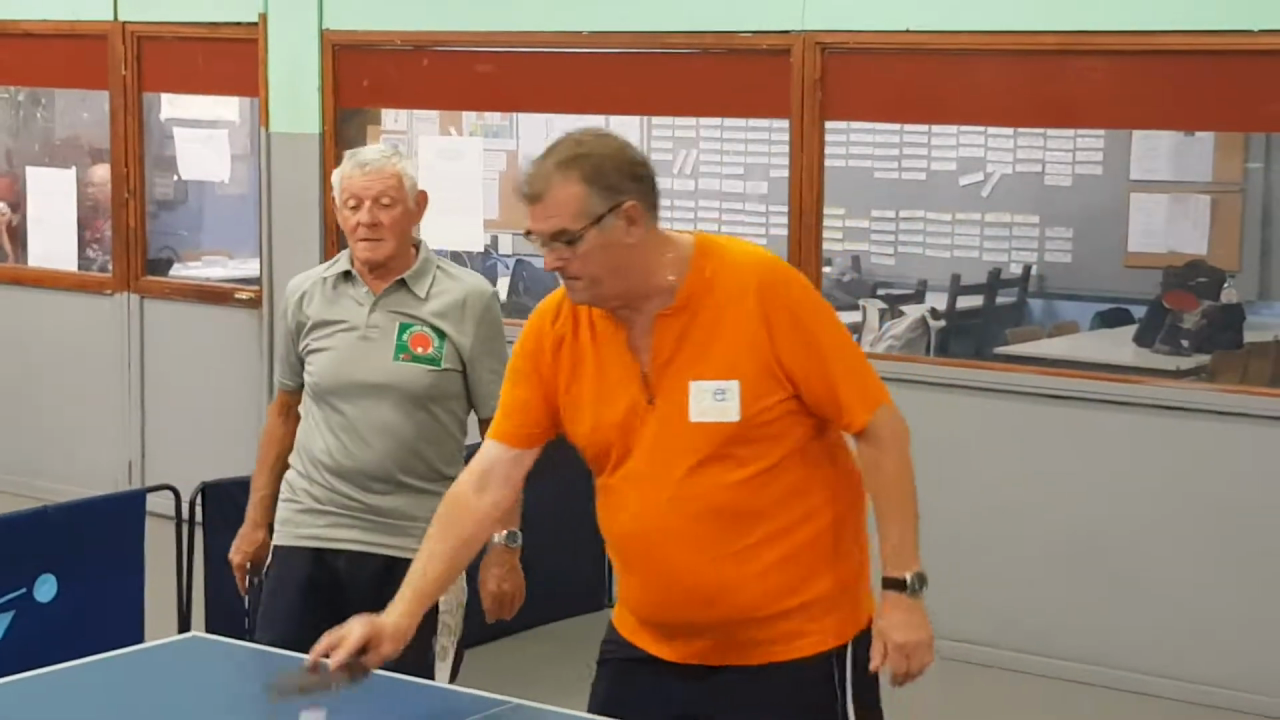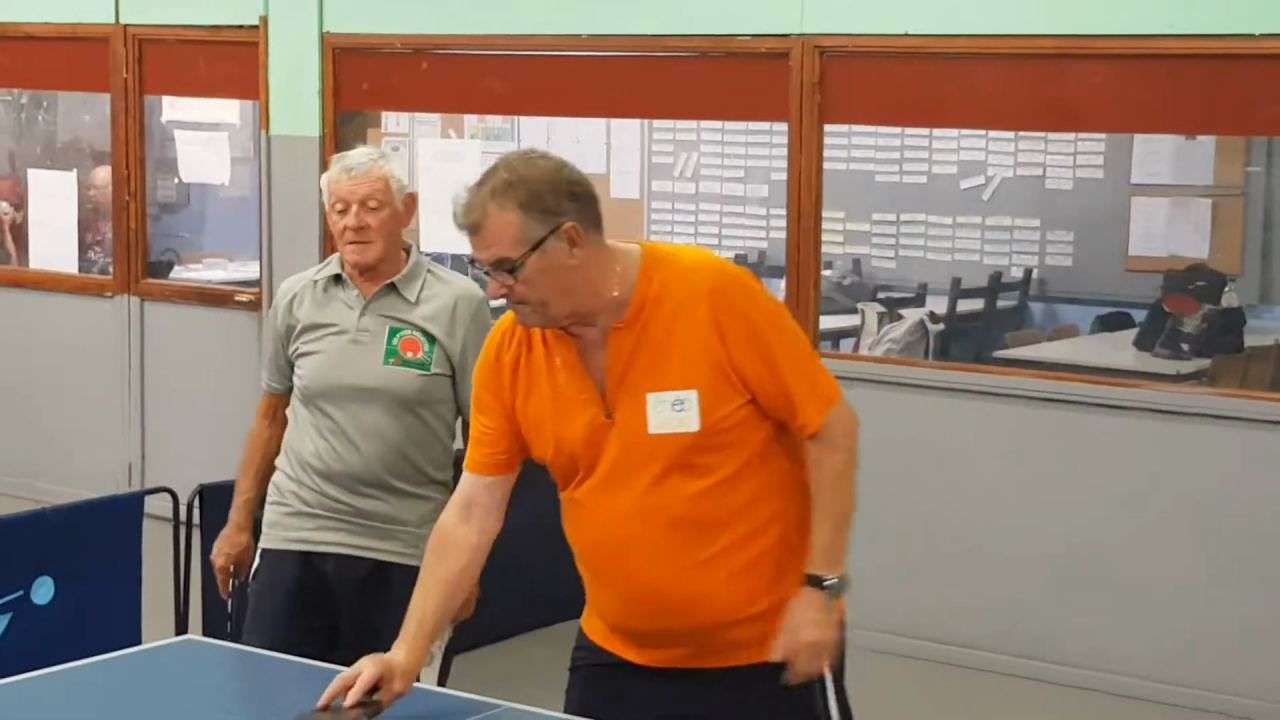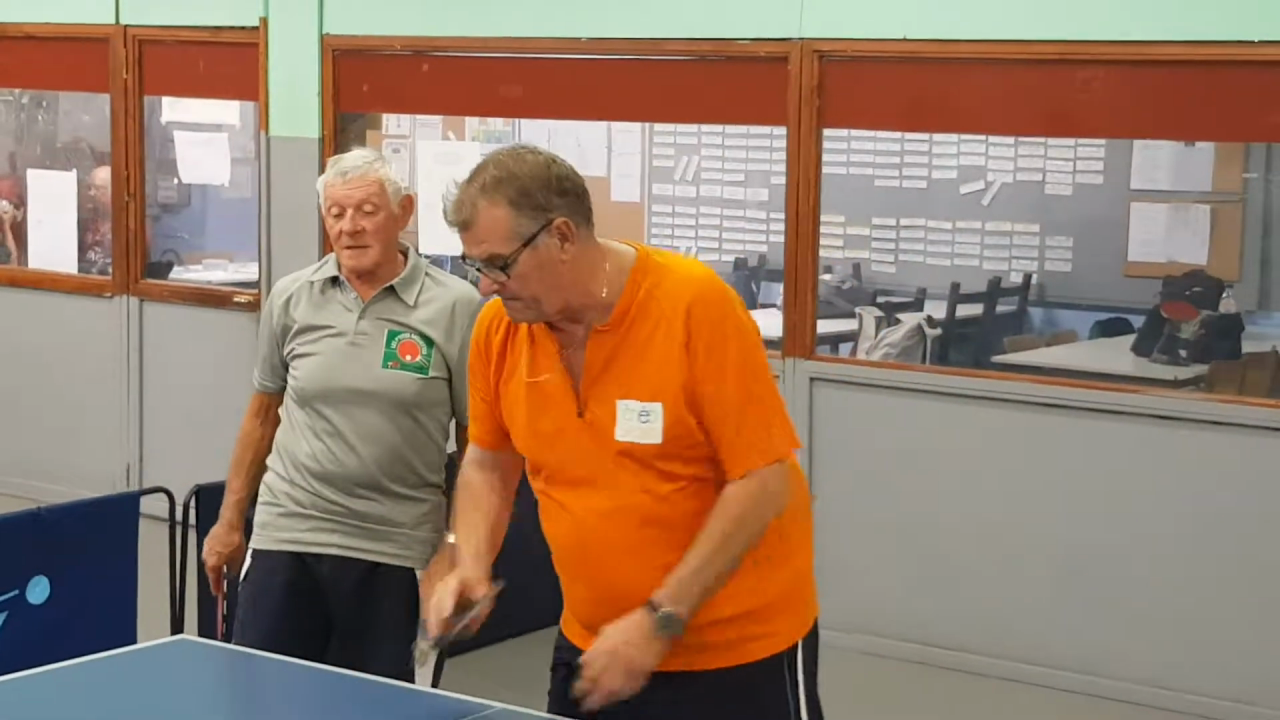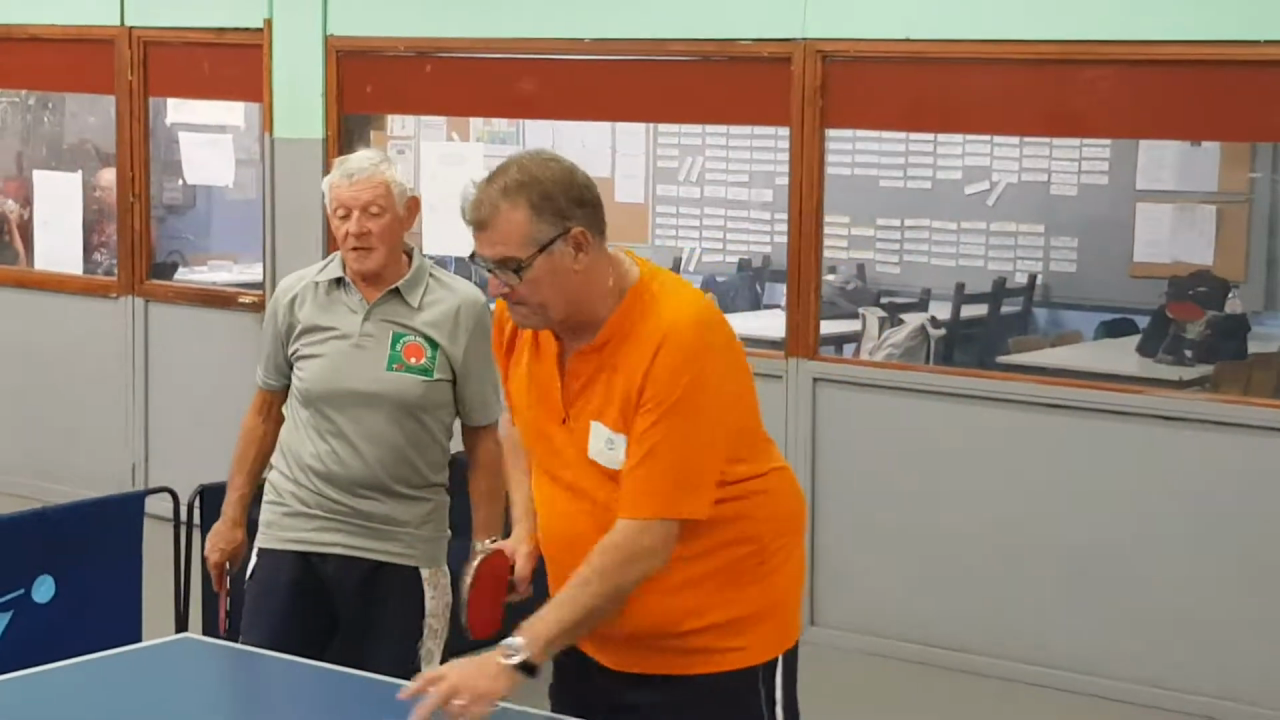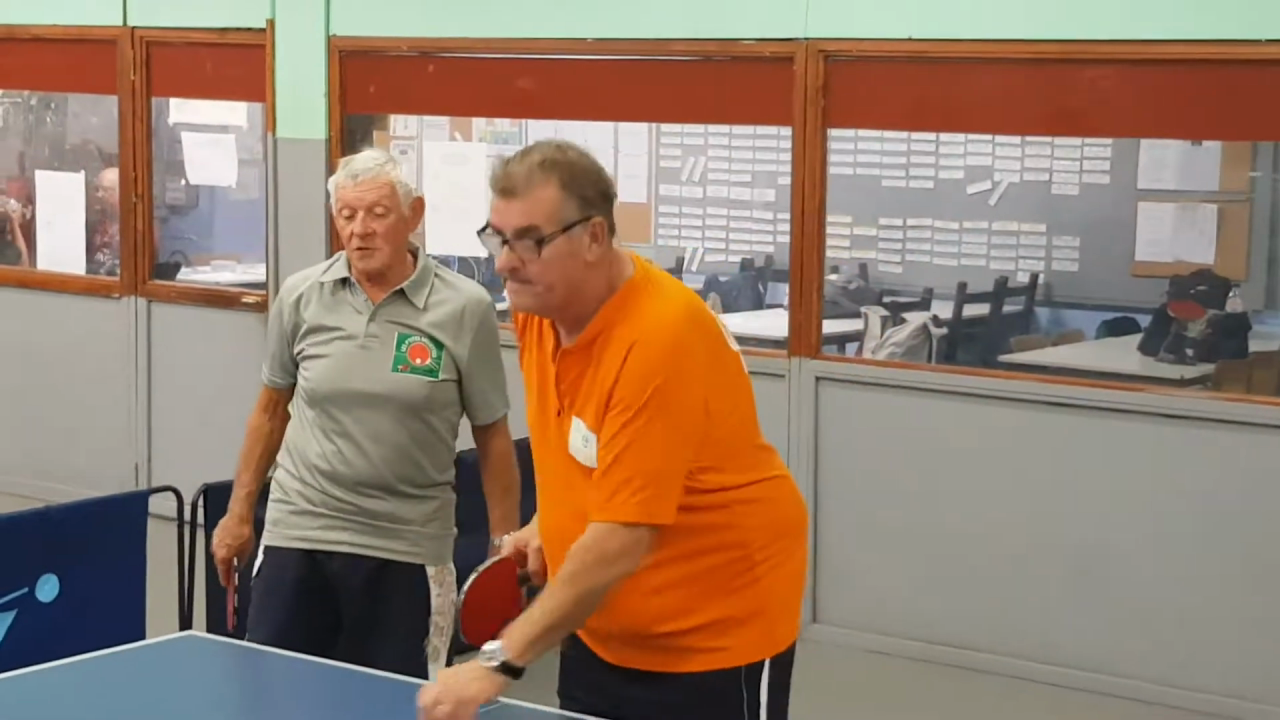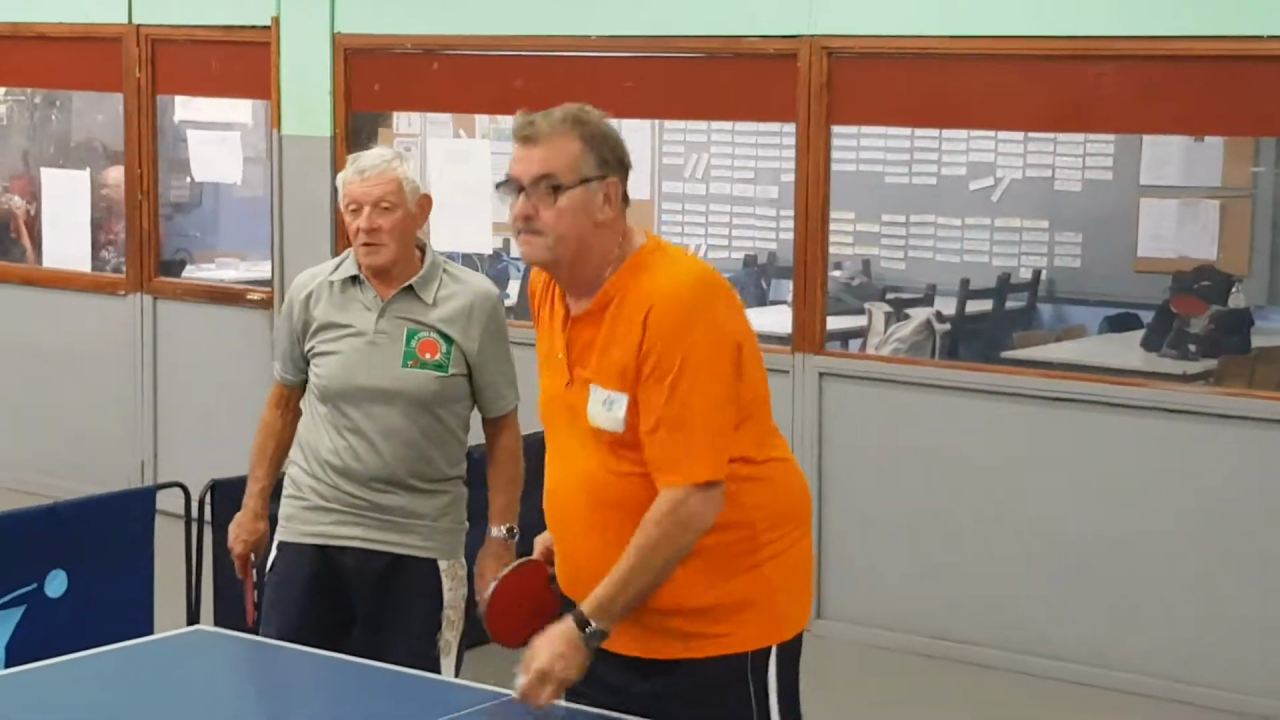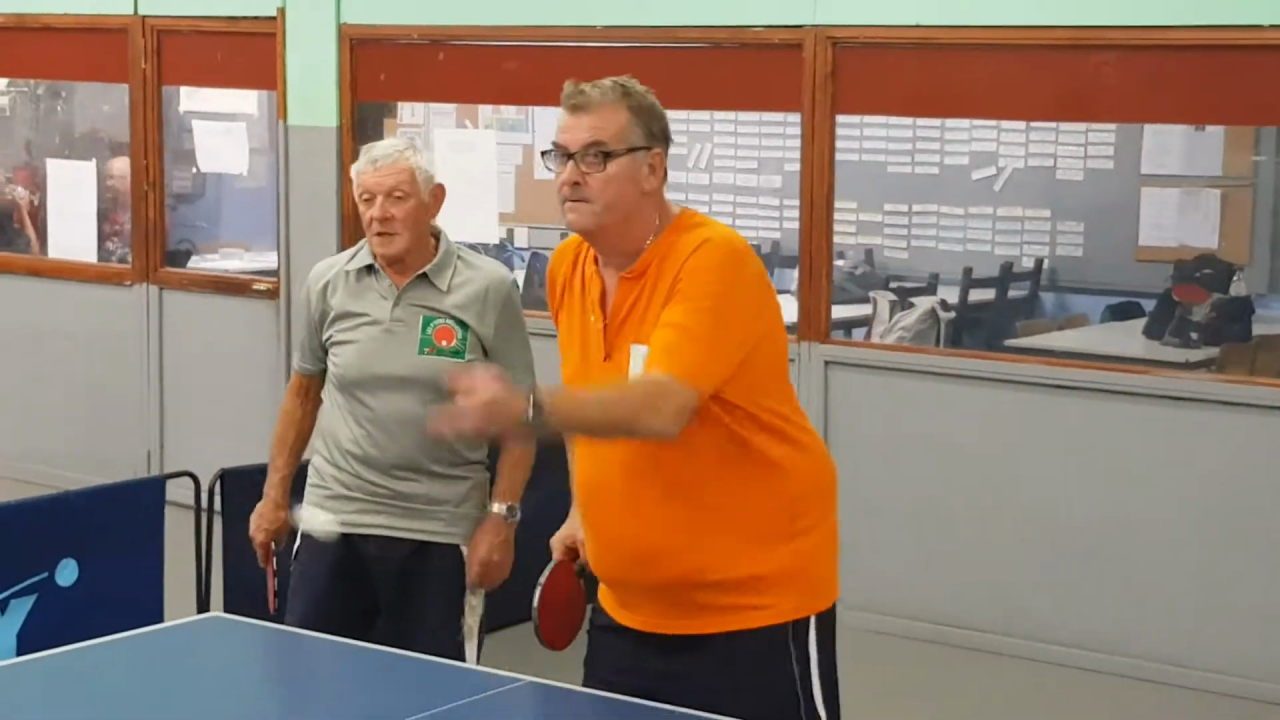
dt=0.2s
person 1, frame 1
left shoulder: (761, 288)
right shoulder: (552, 328)
left elbow: (878, 427)
right elbow: (487, 483)
left wrist: (900, 583)
right wrist: (402, 615)
left hip: (794, 646)
right hip: (646, 646)
person 1, frame 2
left shoulder: (713, 294)
right shoulder: (508, 351)
left elbow: (832, 430)
right elbow: (473, 512)
left wrist: (821, 587)
right wrist: (407, 652)
left hip: (766, 645)
right hip: (618, 650)
person 1, frame 3
left shoulder: (693, 307)
right shoulder: (497, 330)
left elbow: (762, 480)
right elbow: (488, 462)
left wrist: (659, 621)
right wrist: (471, 563)
left hip: (741, 648)
right hip: (600, 646)
person 1, frame 4
left shoulder: (678, 337)
right shoulder: (517, 316)
left elbow: (646, 538)
left wrist: (513, 658)
right wrist: (526, 530)
left hip: (718, 647)
right hip: (590, 641)
person 1, frame 5
left shoulder: (662, 339)
right shoulder: (535, 303)
left elbow: (624, 540)
left wrist: (499, 661)
right wrist: (546, 522)
left hip: (716, 640)
right hip: (601, 631)
person 1, frame 6
left shoulder: (677, 300)
right shoulder: (547, 286)
left elbow: (692, 500)
left wrist: (581, 626)
right wrist: (570, 522)
left hip: (723, 630)
right hip: (617, 619)
person 1, frame 7
left shoulder: (711, 259)
right shoulder: (567, 266)
left elbow: (661, 407)
left wrist: (527, 407)
right wrist: (586, 510)
left hip: (753, 606)
person 2, frame 1
left shoulder: (468, 299)
right shoulder: (306, 295)
left wrist: (504, 543)
right wrist: (256, 519)
left hip: (417, 550)
right hip: (307, 538)
person 2, frame 2
left shoulder: (458, 303)
right shoulder: (296, 298)
right elbow: (271, 416)
right wrist: (239, 521)
left hip: (403, 554)
right hip: (294, 542)
person 2, frame 3
left shoulder: (455, 306)
right shoulder: (290, 298)
right elbow: (263, 413)
right wrist: (230, 519)
left hip: (396, 556)
right hip: (285, 542)
person 2, frame 4
left shoulder: (460, 308)
right shoulder: (294, 297)
left elbow: (484, 439)
right elbow: (266, 410)
right wrist: (233, 516)
left hip: (400, 555)
right hip: (290, 541)
person 2, frame 5
left shoulder: (465, 307)
right shoulder: (299, 296)
left elbow: (493, 436)
right elbow: (272, 407)
left wrist: (506, 547)
right wrist: (240, 511)
left hip: (406, 553)
right hip: (296, 539)
person 2, frame 6
left shoulder: (473, 301)
right shoulder: (309, 293)
left elbow: (502, 428)
right elbow: (284, 403)
left wrist: (501, 535)
right wrist: (254, 506)
left hip: (418, 547)
right hip: (311, 535)
person 2, frame 7
left shoulder: (488, 288)
right shoulder: (327, 283)
left wrist: (501, 515)
right wrist: (275, 495)
left hip: (439, 533)
right hip: (334, 524)
